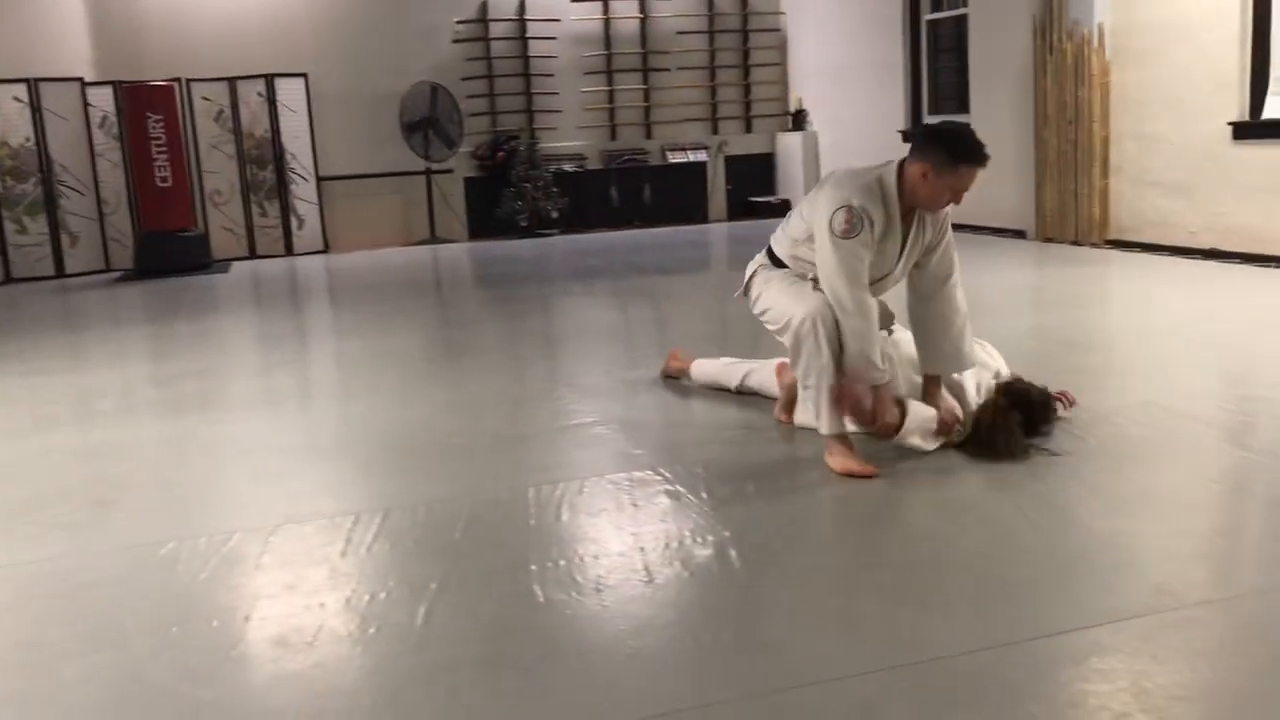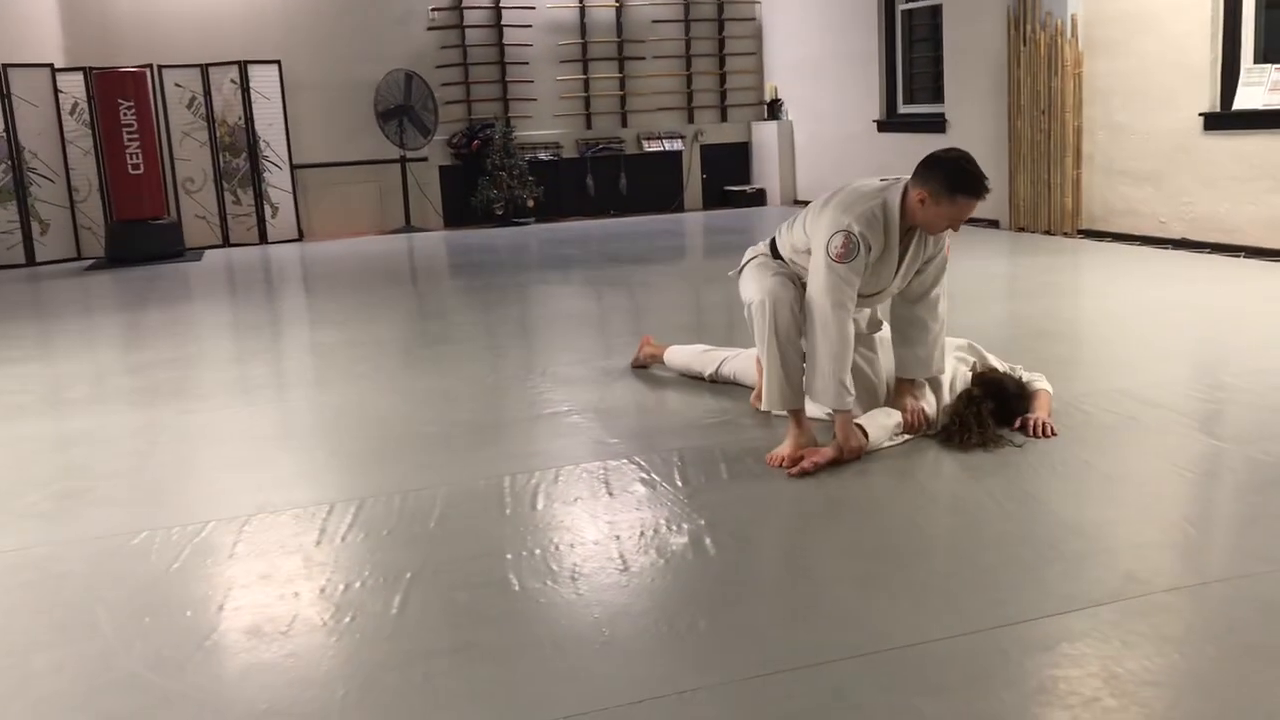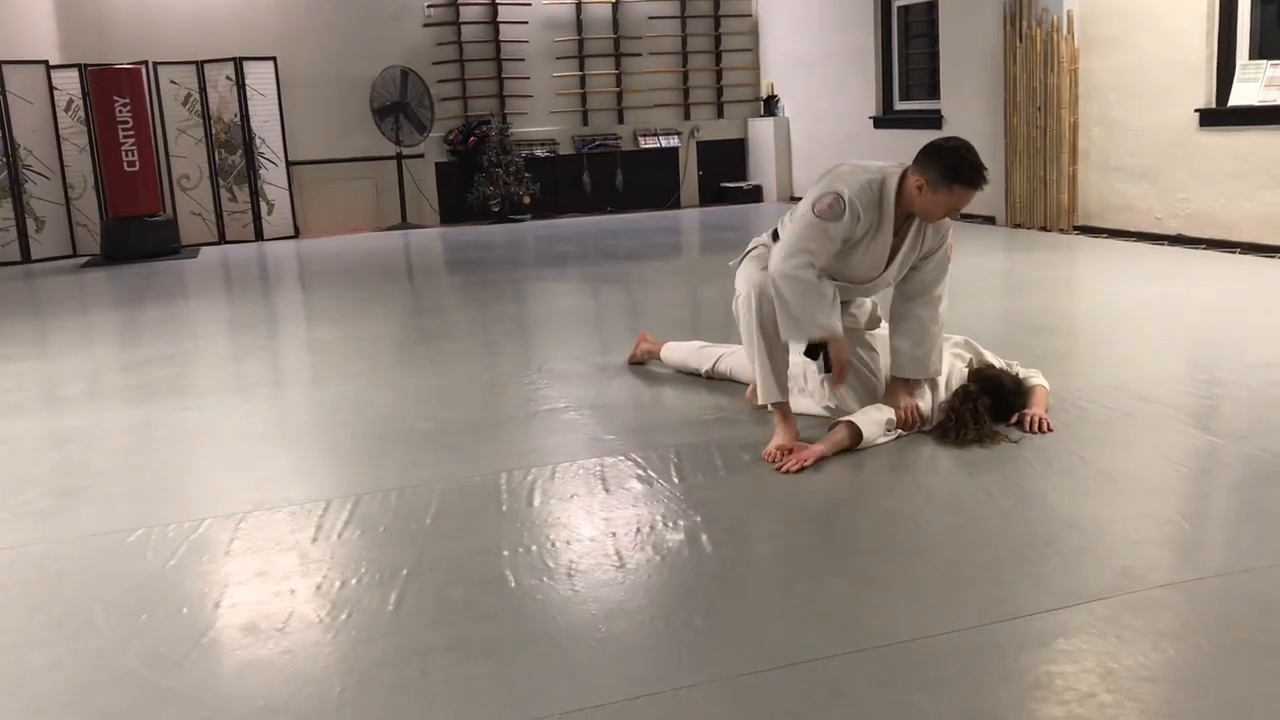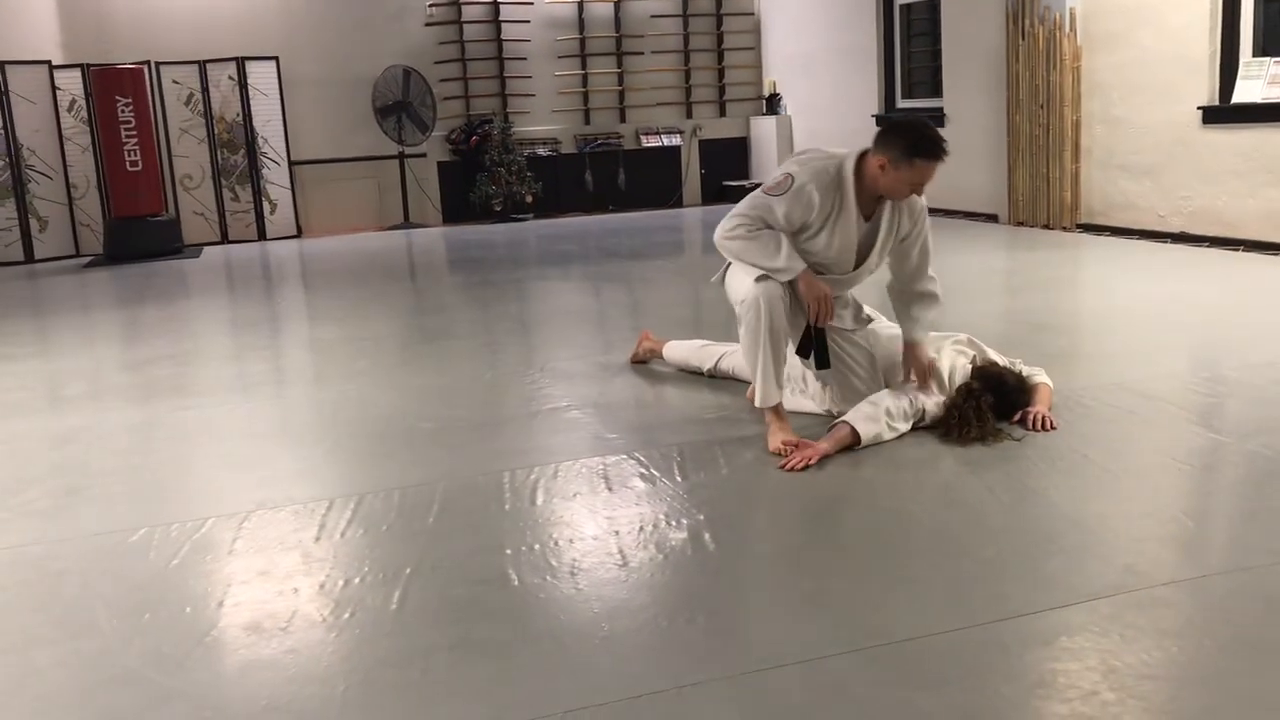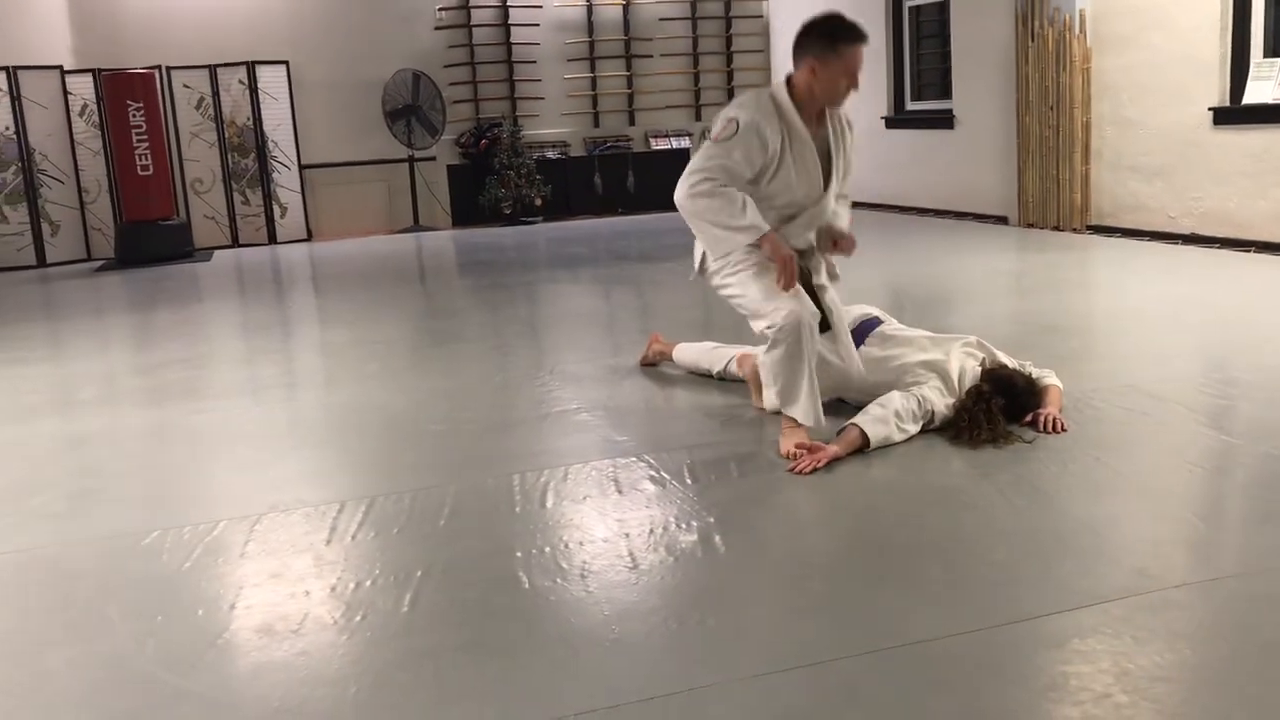
dt=0.4s
person 1, frame 1
left shoulder: (985, 359)
right shoulder: (954, 423)
right elbow: (887, 419)
left wrist: (1038, 400)
left knee: (766, 376)
left ankle: (685, 365)
person 1, frame 2
left shoulder: (973, 357)
right shoulder: (932, 407)
left elbow: (1033, 381)
right elbow: (884, 422)
left wrist: (1039, 412)
right knee: (743, 367)
right ankle: (656, 353)
person 1, frame 3
left shoulder: (967, 352)
right shoulder: (930, 402)
left elbow: (1030, 377)
right elbow: (879, 416)
left wrist: (1035, 407)
right wrist: (823, 447)
right hip: (817, 371)
right knee: (738, 365)
right ankle: (652, 348)
person 1, frame 4
left shoulder: (970, 350)
right shoulder: (932, 398)
left elbow: (1033, 374)
right elbow: (881, 411)
left wrist: (1039, 405)
right wrist: (825, 445)
right hip: (820, 368)
right knee: (731, 361)
right ankle: (654, 346)
person 1, frame 5
left shoulder: (980, 352)
right shoulder: (941, 400)
left elbow: (1043, 376)
right elbow: (892, 411)
left wrist: (1049, 406)
right wrist: (837, 447)
right hip: (831, 371)
right knee: (744, 366)
right ankle: (664, 350)
person 2, frame 1
left shoulder: (934, 213)
right shoulder: (850, 200)
left elbow: (938, 295)
right elbow: (850, 301)
left wrist: (933, 386)
right wrist: (878, 385)
left hip: (850, 295)
right hip: (784, 279)
right knee: (817, 314)
left ankle: (800, 371)
right ankle: (836, 440)
person 2, frame 2
left shoulder: (933, 225)
right shoulder: (853, 220)
left elbow: (920, 304)
right elbow: (830, 319)
left wrist: (906, 387)
right wrist: (843, 416)
left hip: (844, 296)
right hip: (781, 272)
right knee: (772, 297)
left ankle: (776, 366)
right ankle: (798, 427)
person 2, frame 3
left shoulder: (937, 224)
right shoulder: (851, 191)
left elbow: (921, 302)
right elbow: (790, 263)
left wrist: (902, 383)
right wrist: (832, 336)
left hip: (843, 291)
right hip: (781, 267)
right knee: (757, 288)
left ankle: (769, 363)
right ankle: (783, 420)
person 2, frame 4
left shoulder: (909, 208)
right shoulder: (811, 179)
left elbow: (915, 277)
right elbow: (732, 231)
left wrist: (914, 340)
right wrist: (801, 273)
left hip: (829, 294)
right hip: (774, 274)
right knee: (767, 297)
left ankle: (771, 372)
right ankle: (776, 416)
person 2, frame 5
left shoulder: (837, 122)
right shoulder: (753, 118)
right elbow: (695, 191)
left wrist: (835, 227)
right wrist: (765, 239)
left hip: (802, 255)
right hip: (743, 250)
left knee: (843, 369)
right knee: (794, 317)
left ankle: (767, 371)
right ankle: (793, 422)
